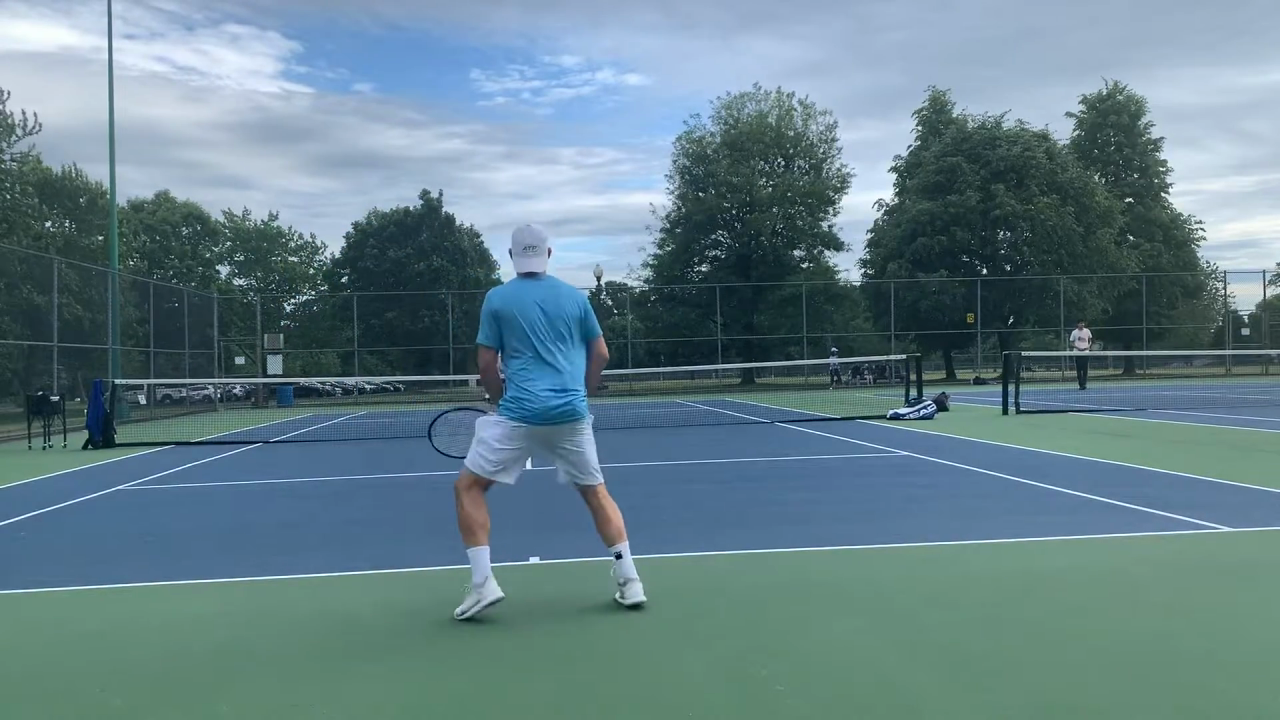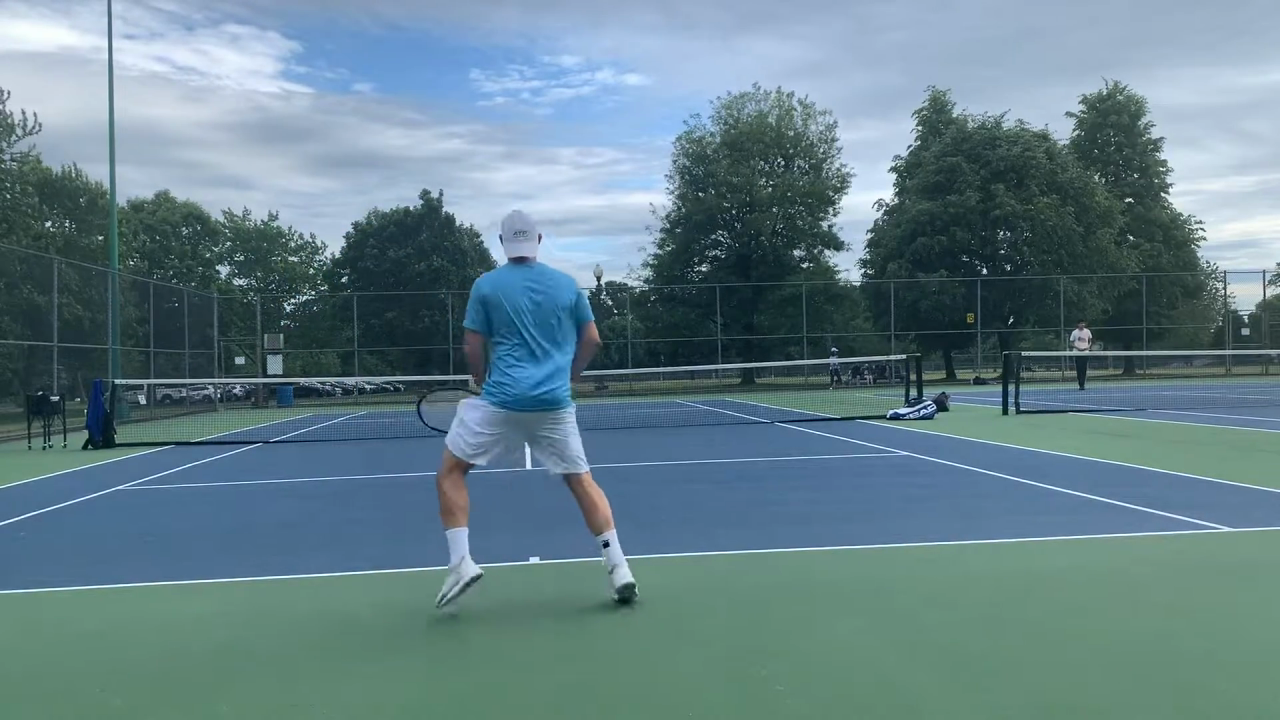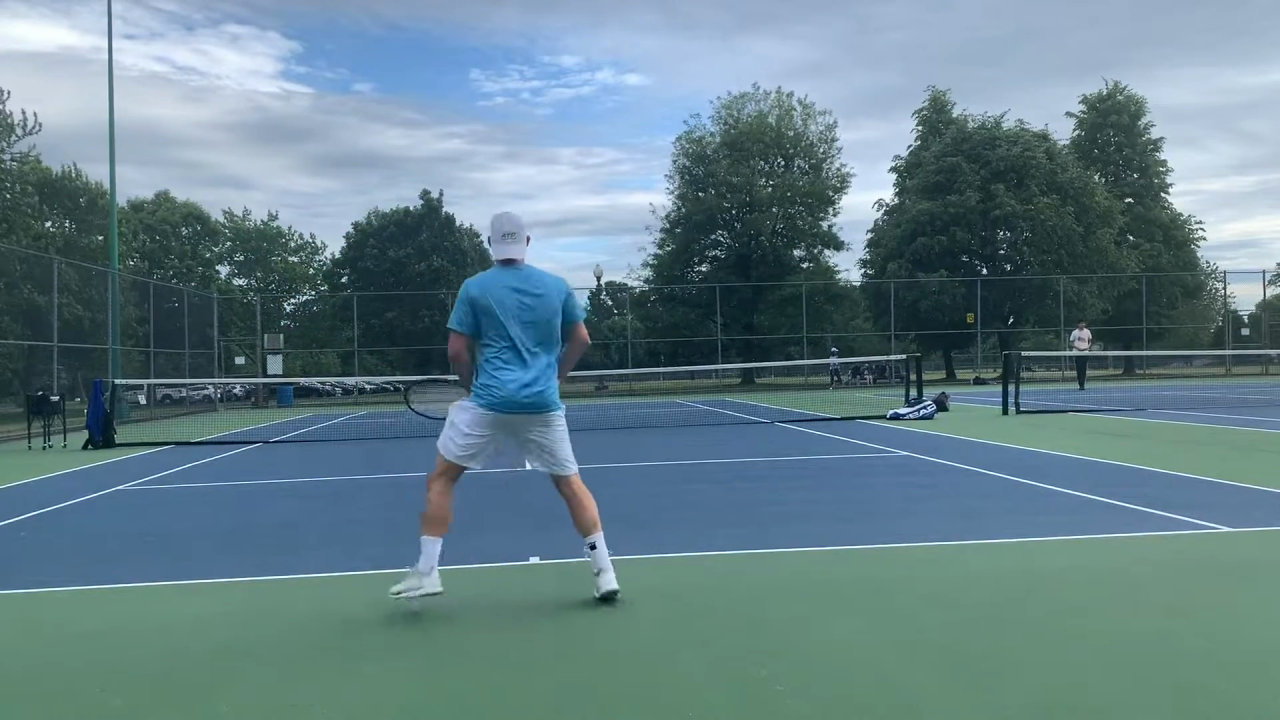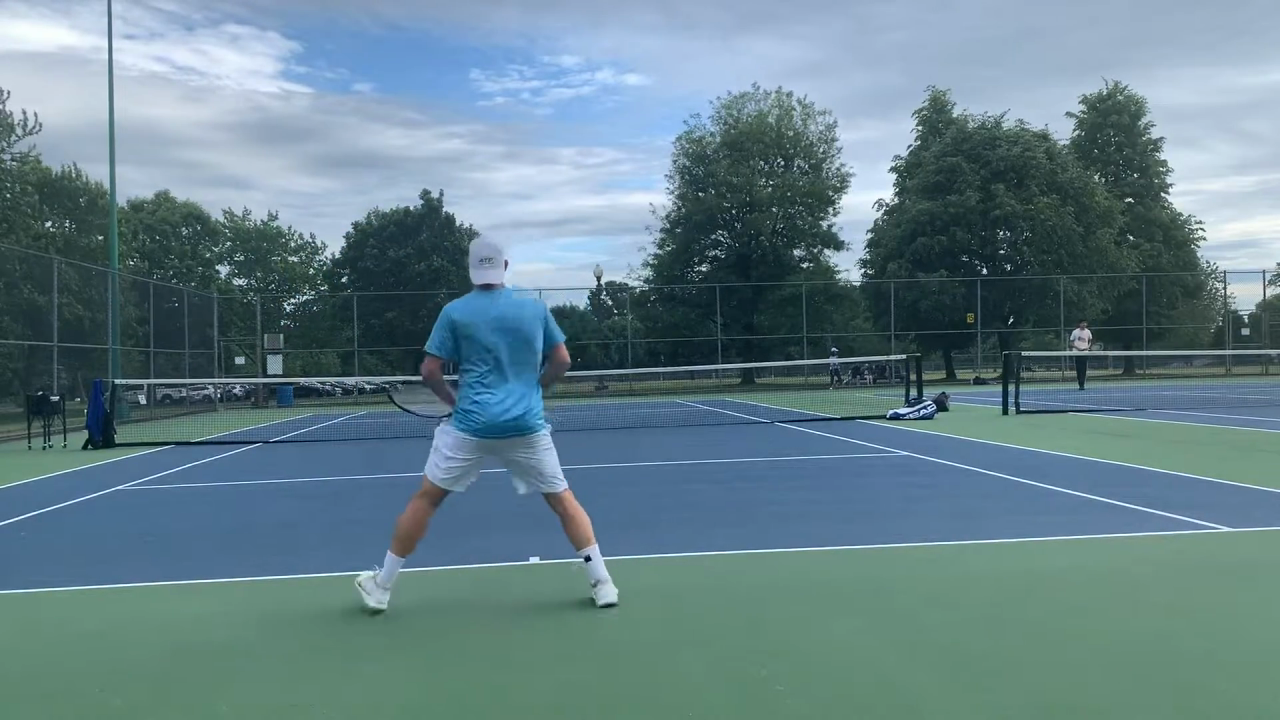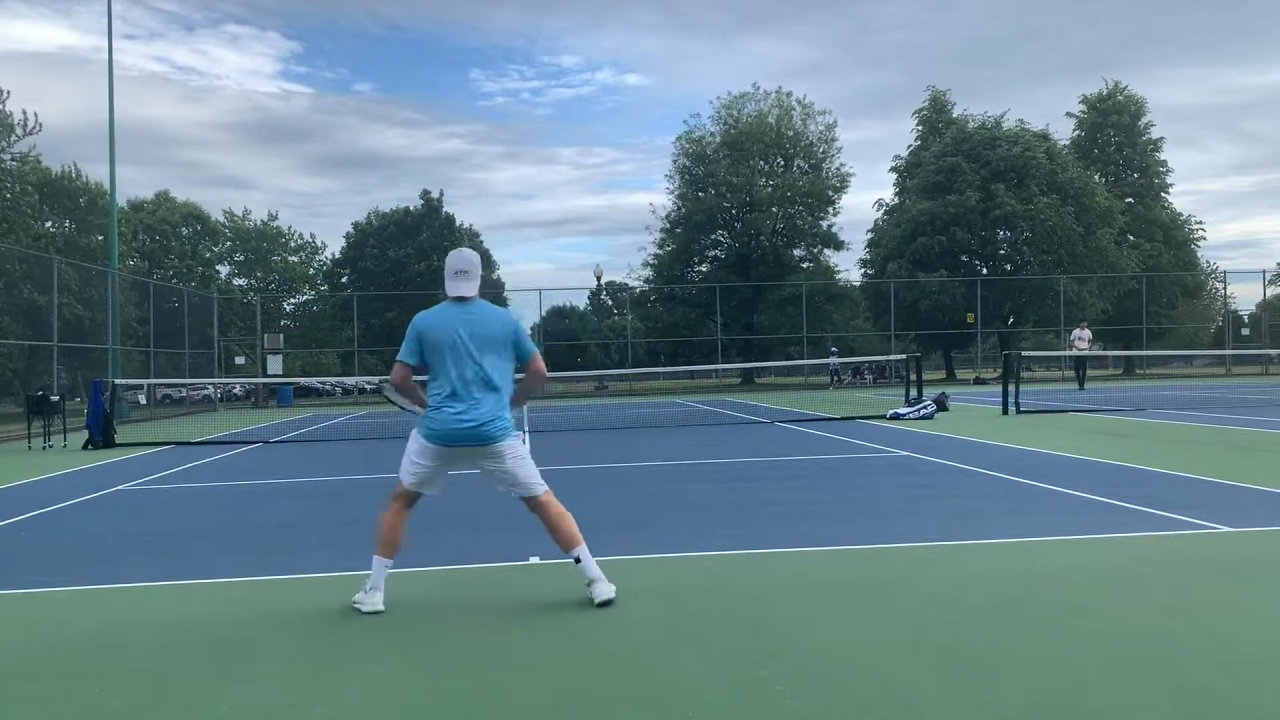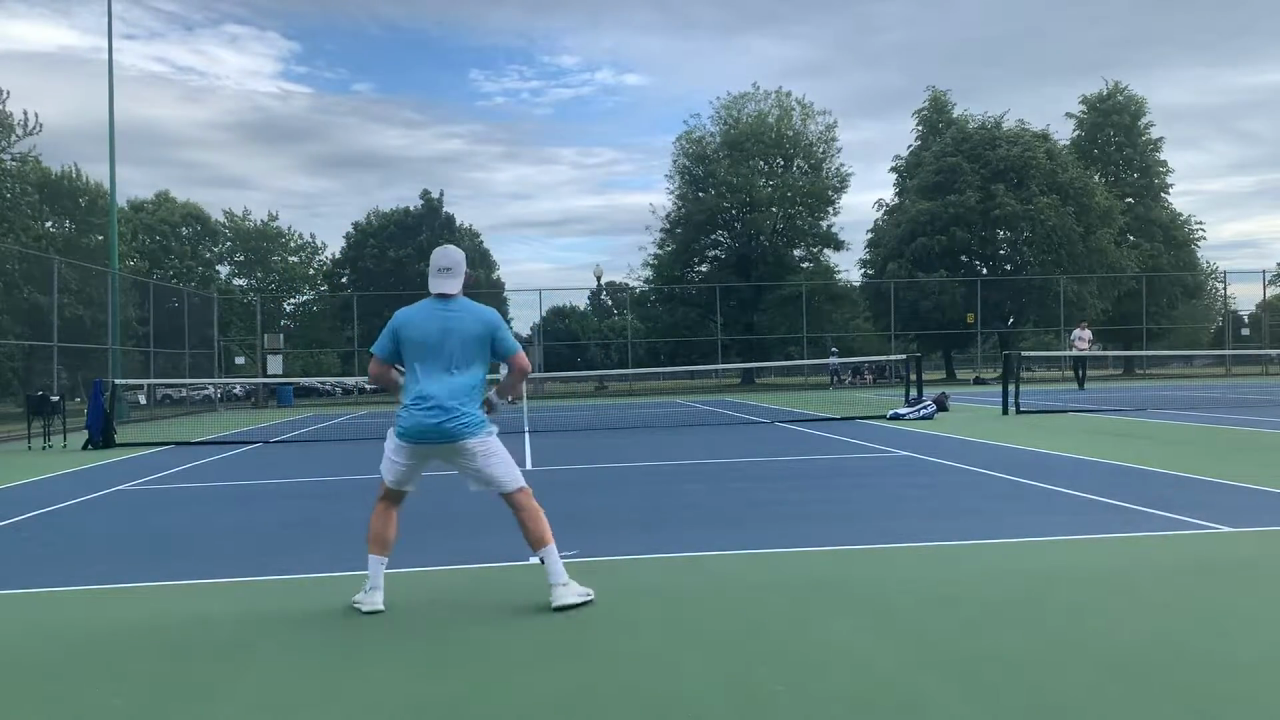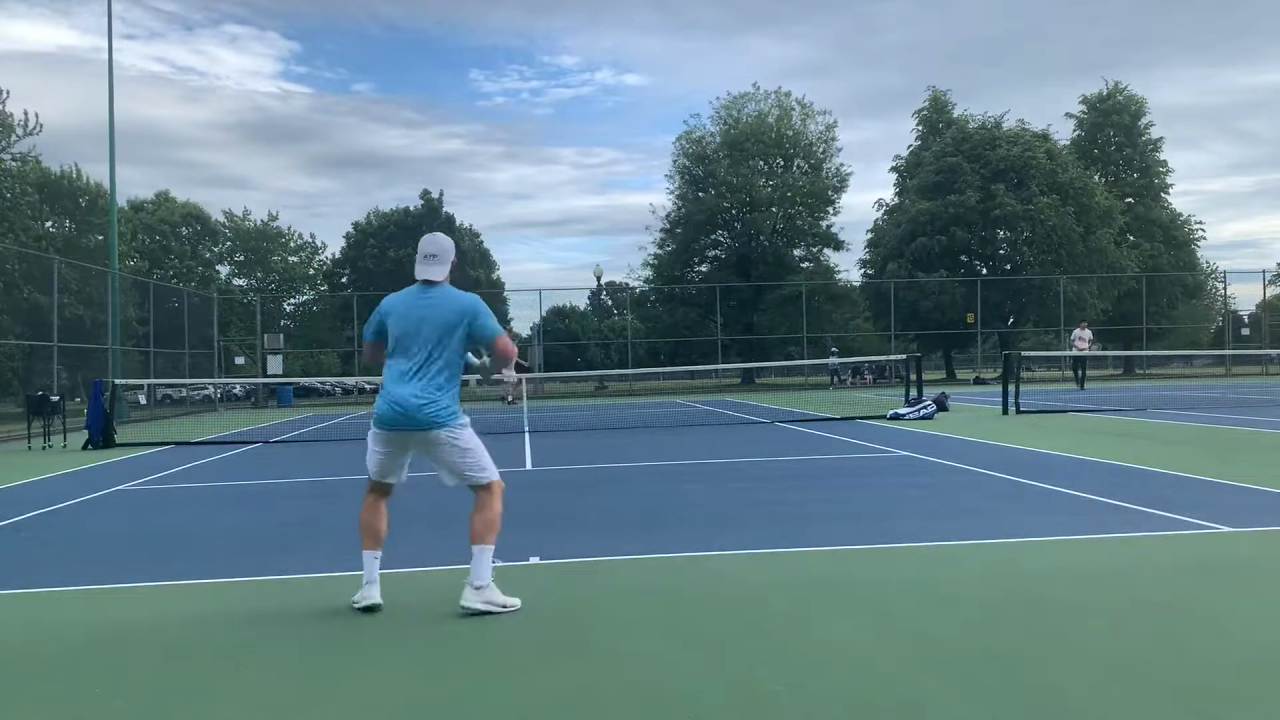
dt=0.1s
person 1, frame 1
left shoulder: (497, 299)
right shoulder: (575, 297)
left elbow: (486, 364)
right elbow: (600, 356)
left wrist: (502, 402)
left hip: (519, 414)
right hip: (571, 413)
left knee: (468, 487)
right knee: (596, 493)
left ankle: (483, 581)
right ankle: (629, 582)
person 1, frame 2
left shoulder: (486, 285)
right shoulder: (567, 284)
left elbow: (473, 349)
right elbow: (592, 341)
left hip: (502, 400)
right hip: (554, 401)
left knee: (450, 472)
right knee: (582, 482)
left ankle: (460, 562)
right ankle: (618, 567)
person 1, frame 3
left shoulder: (474, 288)
right shoulder: (556, 286)
left elbow: (457, 351)
right elbow: (581, 341)
left hip: (489, 403)
right hip: (541, 404)
left knee: (442, 478)
right knee: (570, 484)
left ankle: (425, 573)
right ankle: (604, 573)
person 1, frame 4
left shoulder: (454, 312)
right shoulder: (535, 308)
left elbow: (430, 371)
right elbow: (561, 362)
left wrist: (452, 401)
left hip: (472, 425)
right hip: (526, 424)
left knee: (425, 499)
right knee: (562, 498)
left ankle: (381, 585)
right ankle: (602, 583)
person 1, frame 5
left shoulder: (423, 322)
right shoulder: (506, 320)
left elbow: (399, 378)
right elbow: (538, 372)
left hip: (439, 433)
right hip: (493, 433)
left knee: (401, 501)
right knee: (544, 502)
left ankle: (374, 590)
right ankle: (595, 580)
person 1, frame 6
left shoulder: (403, 318)
right shoulder: (487, 317)
left elbow: (376, 373)
right elbow: (522, 367)
right wrist: (495, 398)
left hip: (413, 429)
right hip: (467, 429)
left knee: (388, 500)
right knee: (521, 498)
left ankle: (373, 590)
right ankle: (561, 584)
person 1, frame 7
left shoulder: (391, 304)
right shoulder: (468, 304)
left elbow: (370, 354)
right elbow: (507, 352)
right wrist: (490, 366)
left hip: (389, 415)
right hip: (439, 418)
left knee: (377, 493)
right knee: (490, 489)
left ankle: (369, 587)
right ankle: (479, 587)
